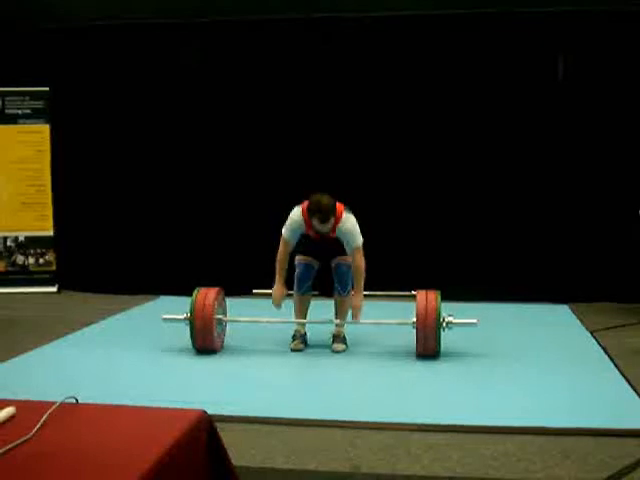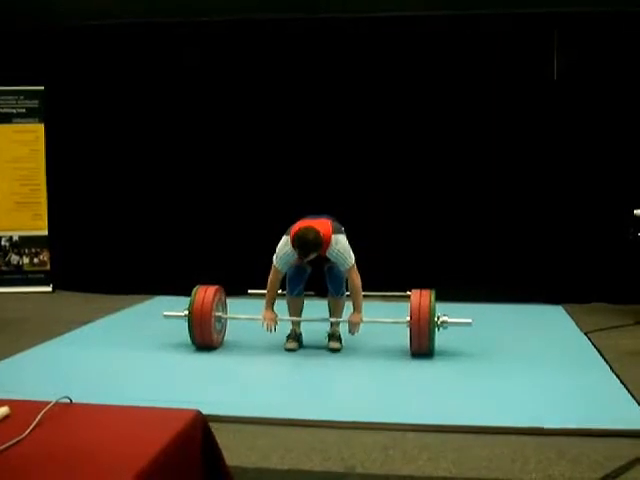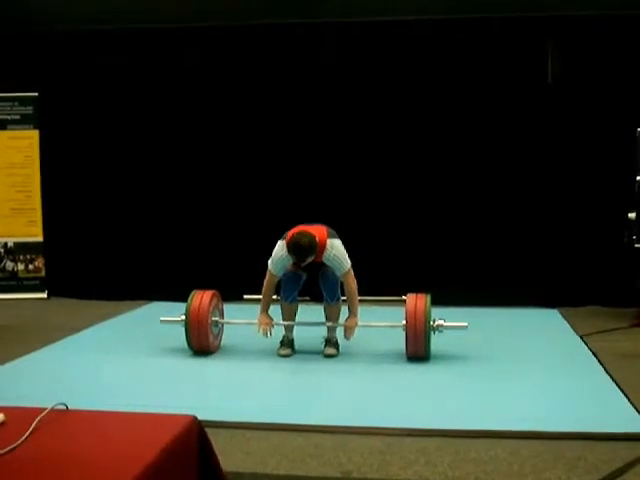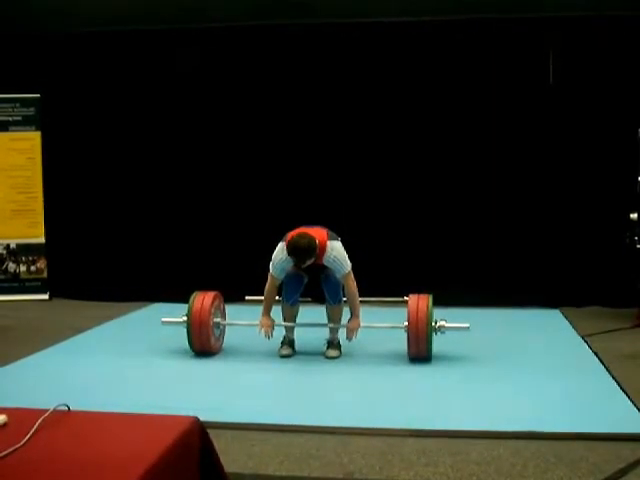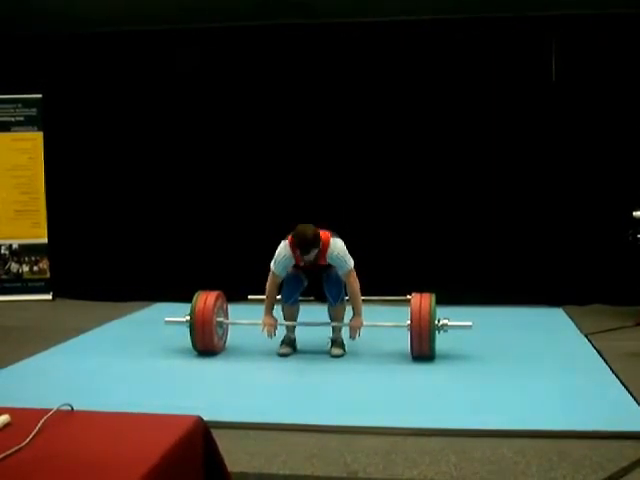
dt=1s
person 1, frame 1
left shoulder: (347, 222)
right shoulder: (296, 217)
left elbow: (358, 259)
right elbow: (284, 250)
left wrist: (358, 295)
right wrist: (279, 284)
left hip: (340, 243)
right hip: (309, 241)
left knee: (343, 280)
right knee: (302, 278)
left ankle: (339, 332)
right ankle: (299, 331)
person 1, frame 2
left shoulder: (338, 243)
right shoulder: (286, 245)
left elbow: (353, 276)
right elbow: (275, 276)
left wrist: (357, 312)
right wrist: (268, 309)
left hip: (332, 248)
right hip: (300, 246)
left knee: (337, 281)
right knee: (294, 280)
left ankle: (335, 331)
right ankle: (295, 331)
person 1, frame 3
left shoulder: (333, 247)
right shoulder: (281, 250)
left elbow: (349, 280)
right elbow: (270, 281)
left wrist: (353, 315)
right wrist: (263, 313)
left hip: (326, 263)
left knee: (331, 288)
right knee: (288, 287)
left ankle: (332, 338)
right ankle: (288, 337)
person 1, frame 4
left shoulder: (334, 250)
right shoulder: (281, 252)
left elbow: (349, 282)
right elbow: (272, 284)
left wrist: (355, 317)
right wrist: (265, 315)
left hip: (327, 266)
left knee: (334, 292)
right knee: (289, 291)
left ankle: (334, 339)
right ankle: (288, 338)
person 1, frame 5
left shoulder: (335, 247)
right shoulder: (285, 249)
left elbow: (351, 279)
right elbow: (273, 281)
left wrist: (357, 316)
right wrist: (268, 314)
left hip: (329, 267)
right hip: (299, 269)
left knee: (336, 292)
right knee: (288, 292)
left ankle: (337, 337)
right ankle: (289, 337)
